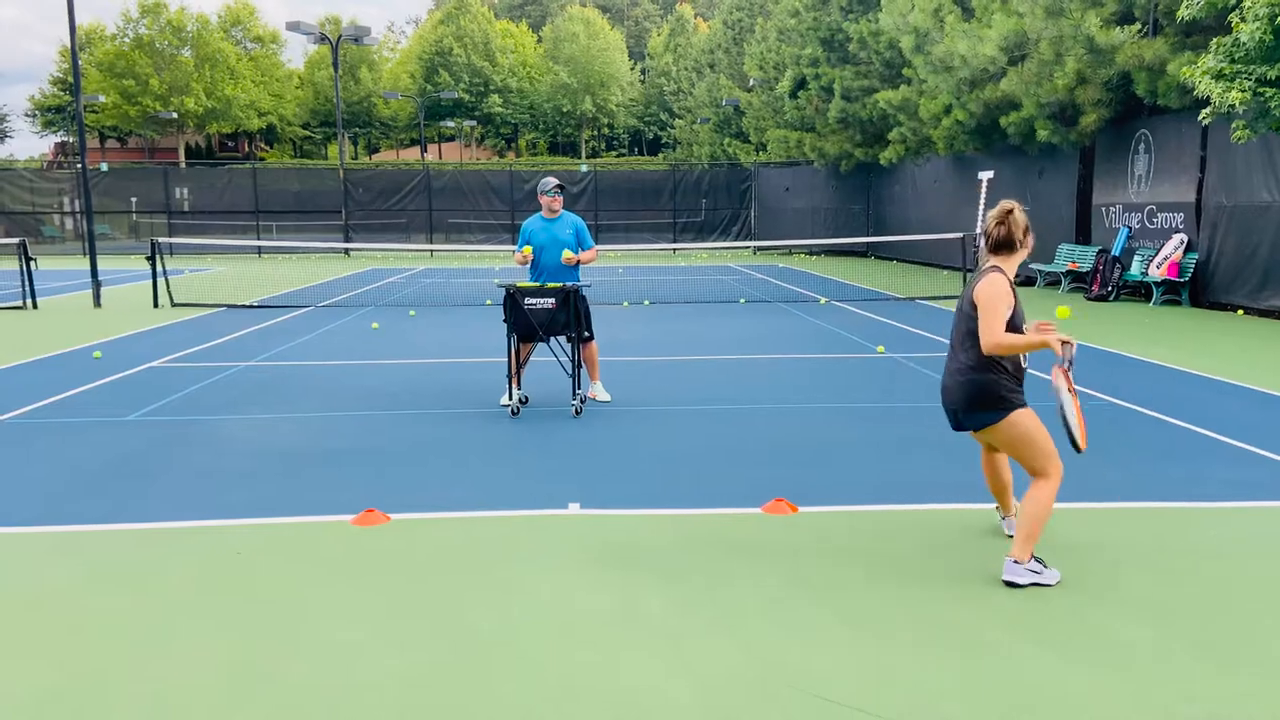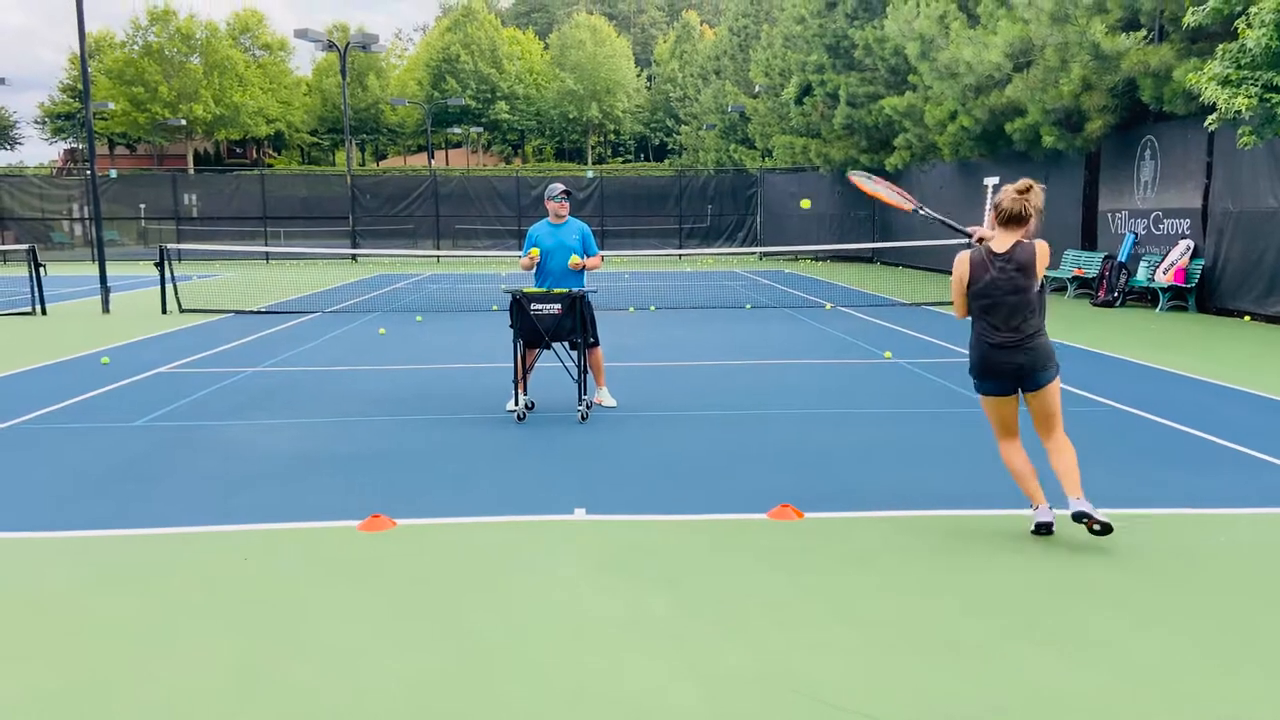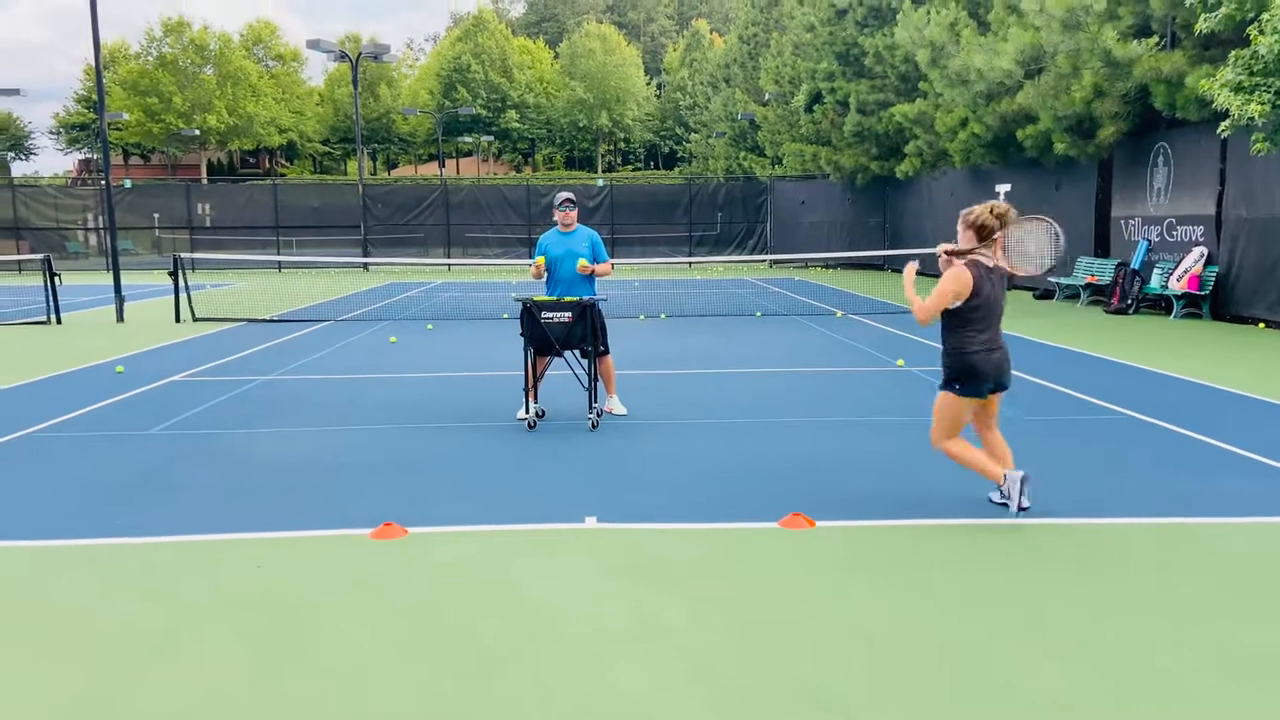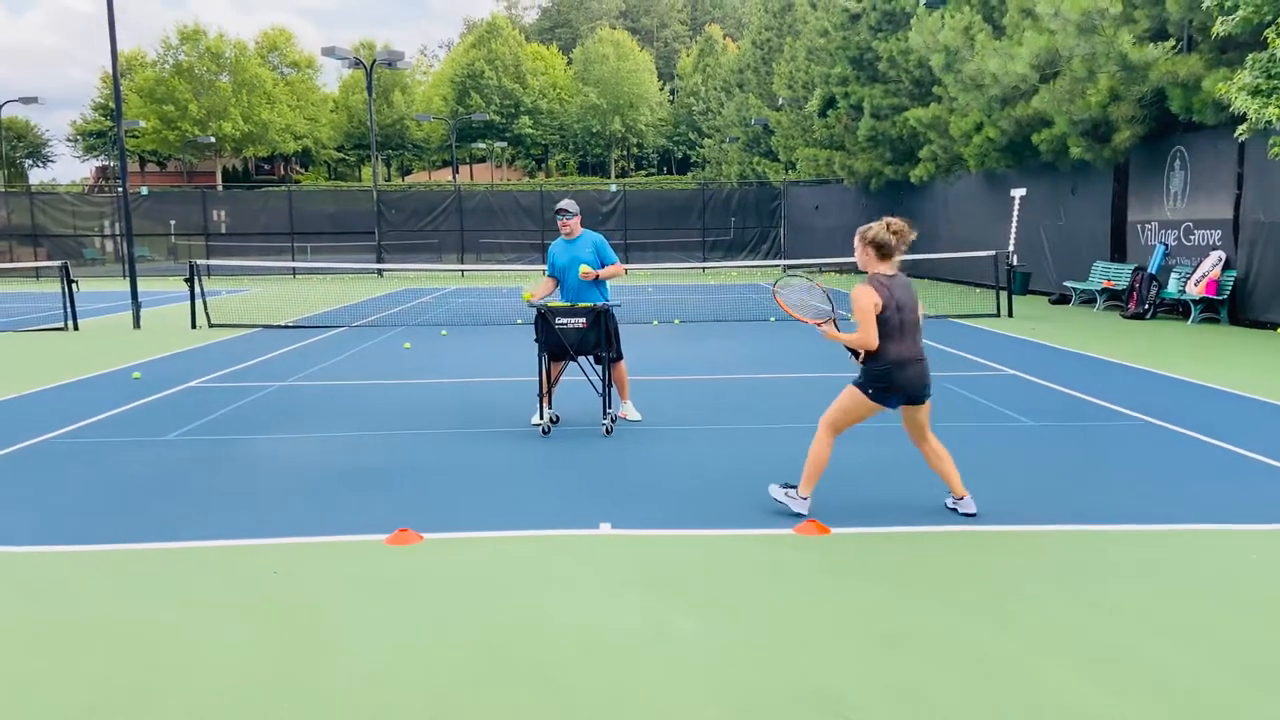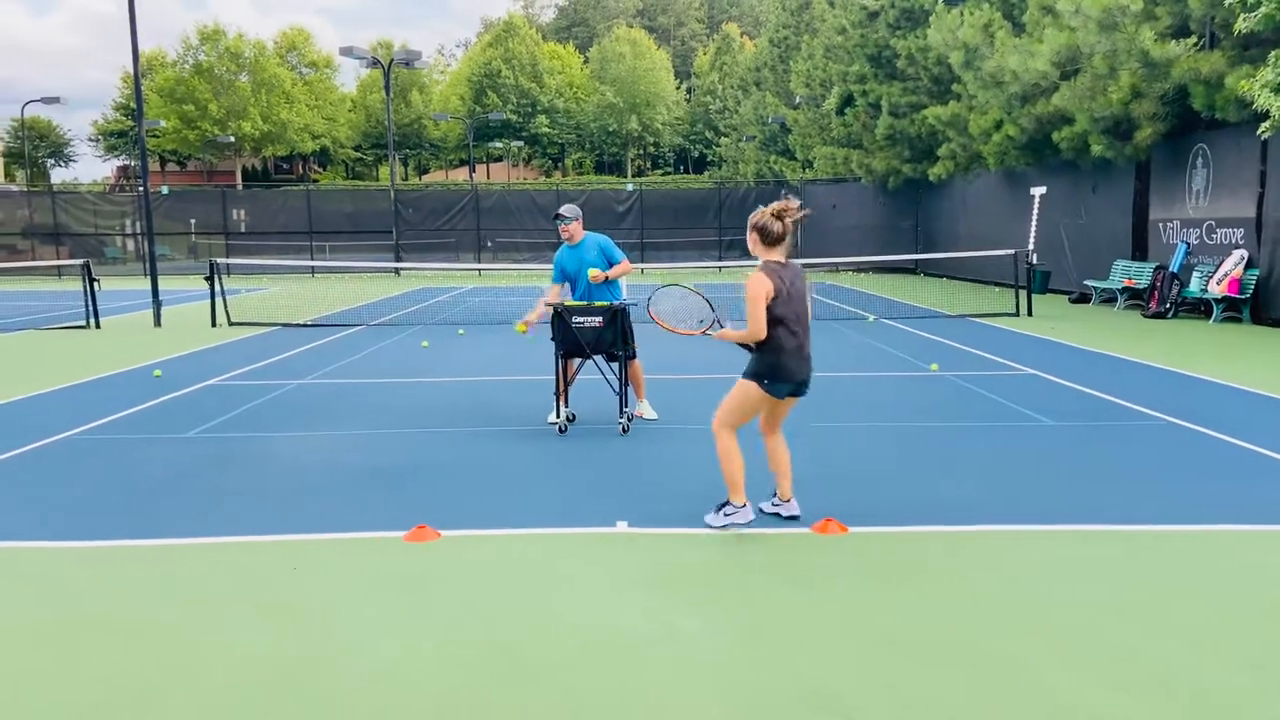
dt=0.4s
person 1, frame 1
left shoulder: (981, 280)
right shoulder: (996, 282)
right elbow: (992, 345)
left wrist: (1029, 330)
right wrist: (1043, 342)
left hip: (958, 393)
right hip: (988, 393)
left knee: (993, 446)
right knee: (1049, 472)
left ankle: (1010, 517)
right ankle: (1019, 562)
person 1, frame 2
left shoulder: (966, 261)
right shoulder: (1039, 253)
left elbow: (961, 312)
right wrist: (991, 239)
left hip: (991, 364)
right hip: (1036, 358)
left knee: (1007, 439)
right knee: (1053, 434)
left ankle: (1041, 510)
right ankle: (1077, 503)
person 1, frame 3
left shoulder: (960, 274)
right shoulder: (997, 269)
left elbow: (924, 316)
left wrist: (909, 285)
right wrist: (949, 259)
left hip: (967, 367)
right hip: (997, 361)
left knee: (943, 440)
right knee: (987, 428)
left ankle: (1009, 478)
right ankle: (1009, 493)
person 1, frame 4
left shoulder: (865, 292)
right shoulder: (905, 283)
left elbow: (868, 343)
left wrist: (832, 333)
left hip: (881, 378)
right hip: (917, 375)
left knee: (826, 428)
right knee: (923, 438)
left ankle: (801, 495)
right ankle: (963, 498)
person 1, frame 5
left shoulder: (758, 280)
right shoulder: (795, 272)
left elbow: (758, 332)
left wrist: (731, 335)
left hip: (772, 367)
right hip: (799, 367)
left knee: (722, 427)
right knee: (769, 429)
left ankle: (738, 504)
right ankle: (785, 501)
person 2, frame 1
left shoulder: (575, 222)
right shoulder: (529, 225)
left elbow: (592, 252)
right elbow: (519, 256)
left wrist: (577, 259)
right wrist: (523, 258)
left knee: (586, 340)
right knee: (523, 341)
left ankle: (596, 386)
person 2, frame 2
left shoulder: (581, 228)
right shoulder: (535, 230)
left elbow: (597, 260)
right elbow: (524, 264)
left wrist: (583, 264)
right wrist: (529, 261)
left knee: (592, 345)
right knee: (529, 346)
left ankle: (601, 391)
right ankle: (520, 394)
person 2, frame 3
left shoulder: (590, 236)
right shoulder: (545, 239)
left elbow: (607, 267)
right elbow: (538, 272)
left wrist: (593, 269)
right wrist: (537, 270)
left knee: (602, 353)
right knee: (540, 354)
left ankle: (612, 399)
right ankle: (530, 402)
person 2, frame 4
left shoulder: (595, 240)
right shoulder: (554, 248)
left elbow: (618, 269)
right elbow: (552, 280)
left wrist: (596, 274)
right wrist: (537, 295)
left knee: (615, 359)
right knee: (553, 359)
left ankle: (625, 405)
person 2, frame 5
left shoulder: (600, 242)
right shoulder: (561, 256)
left elbow: (626, 265)
right elbow: (555, 290)
left wrist: (606, 275)
right wrist: (535, 313)
left knee: (630, 358)
right knee: (566, 357)
left ankle: (641, 403)
right ankle: (560, 406)
